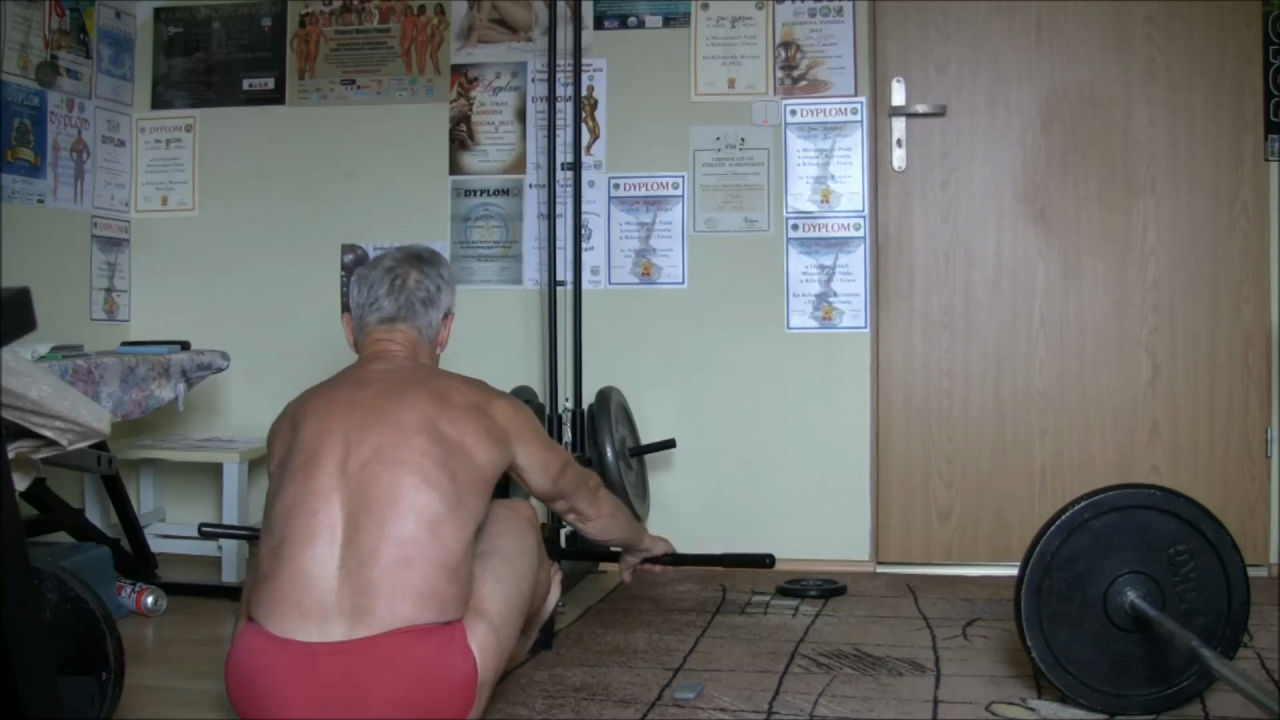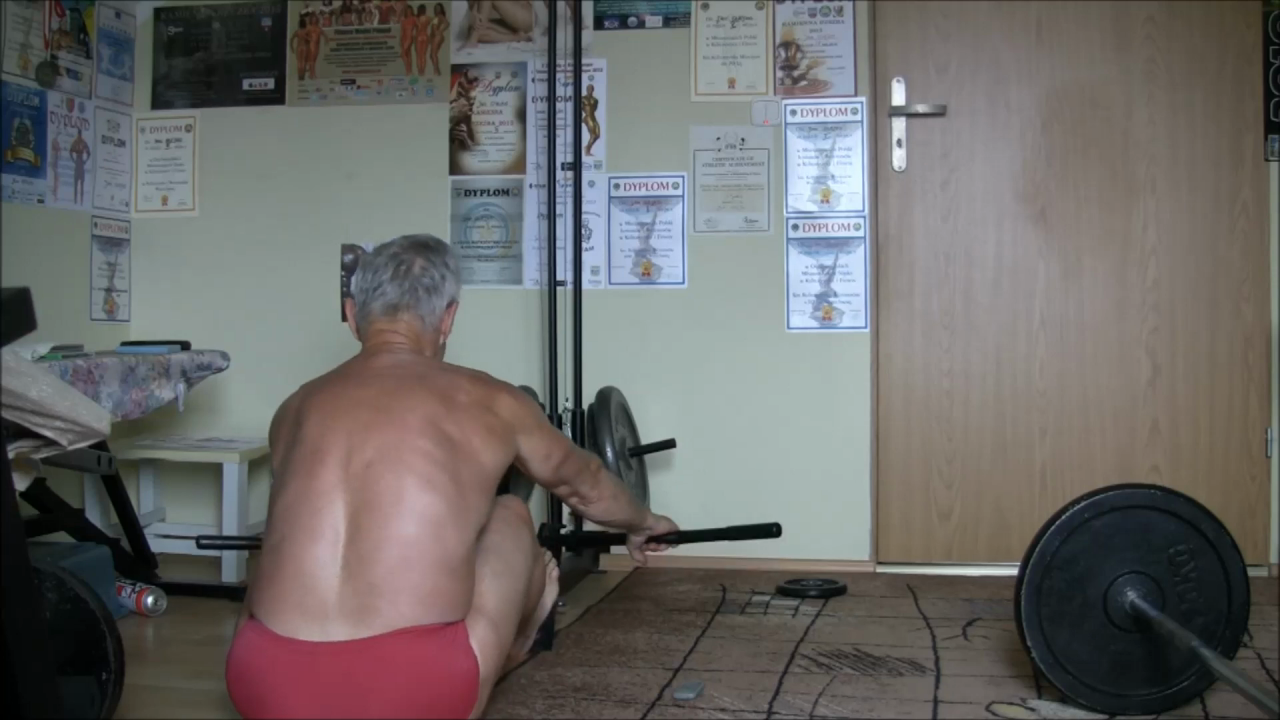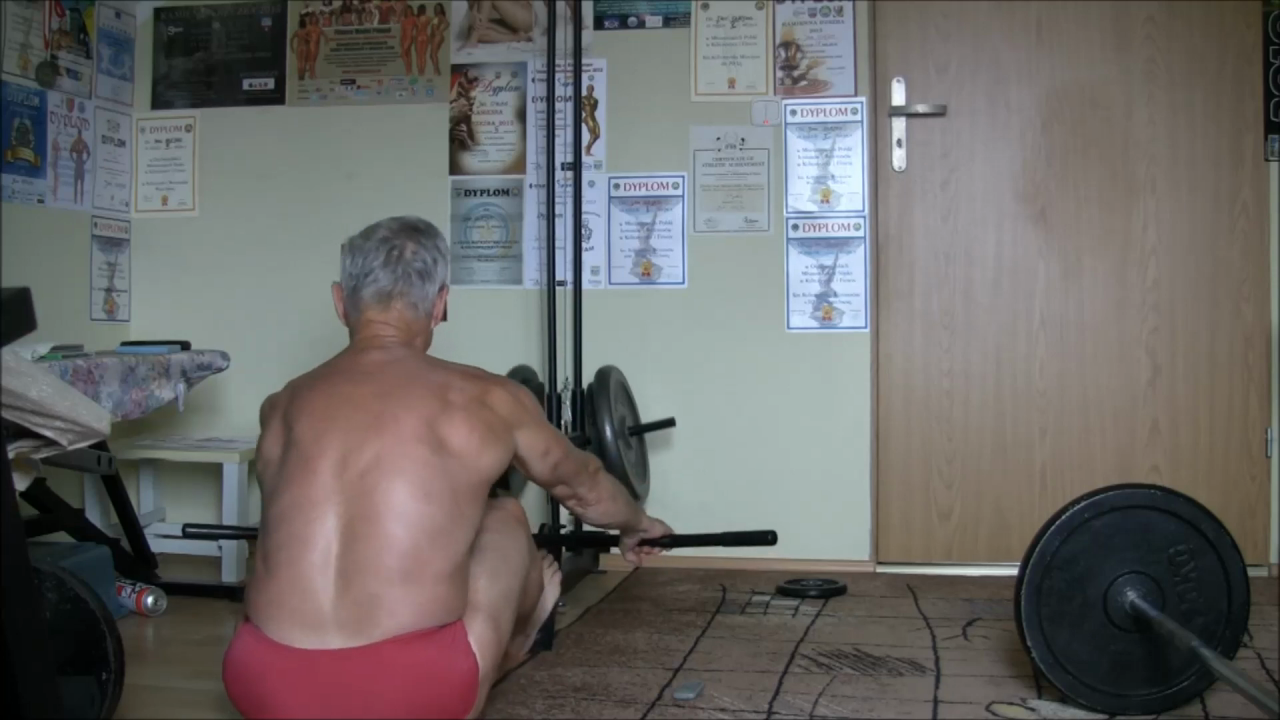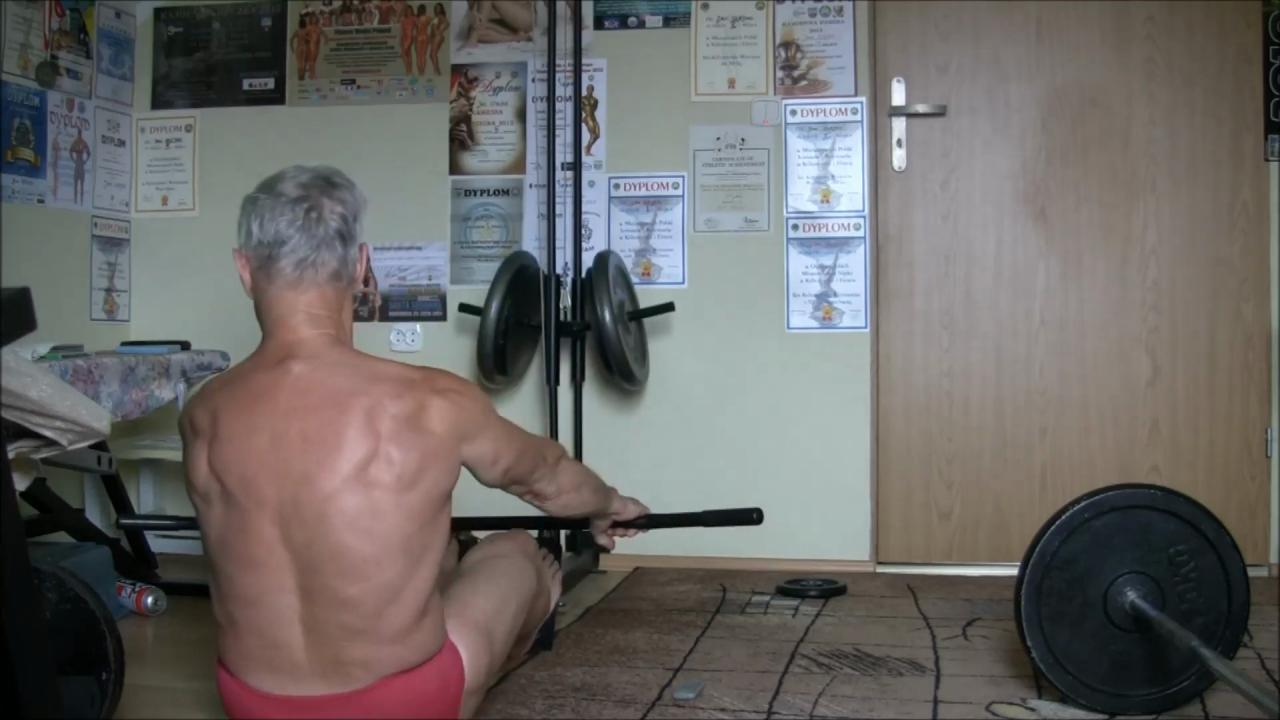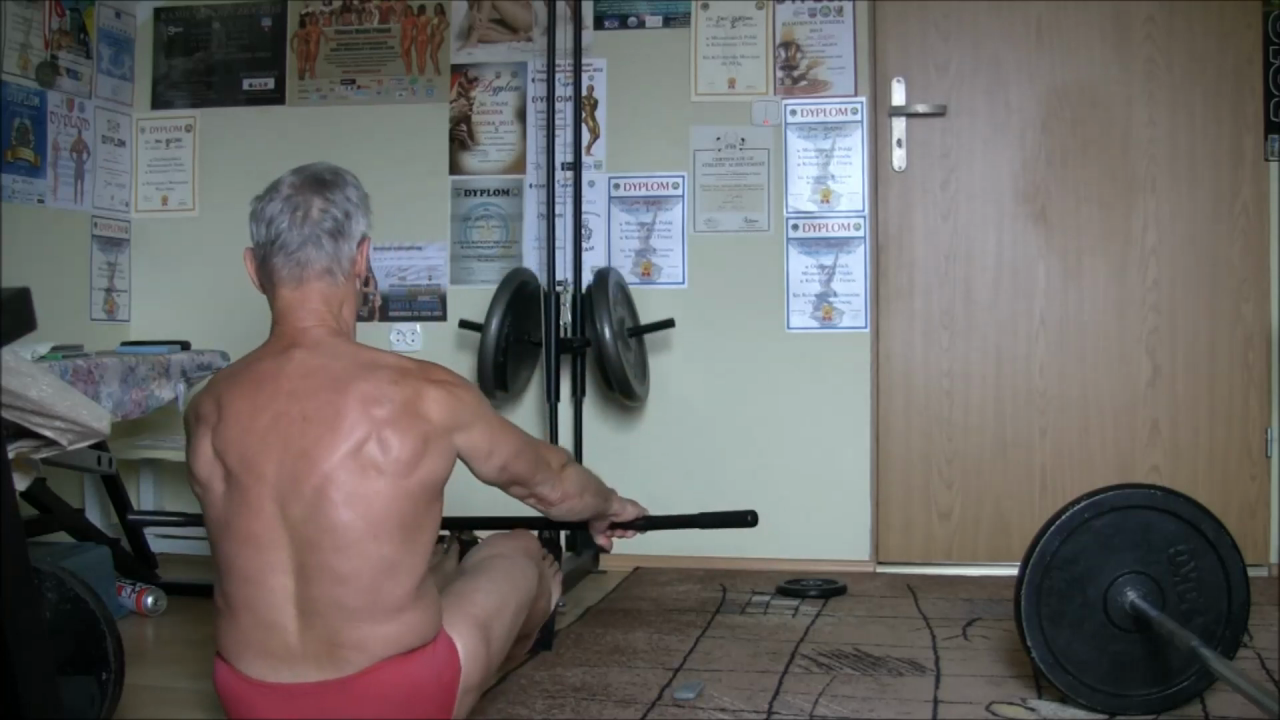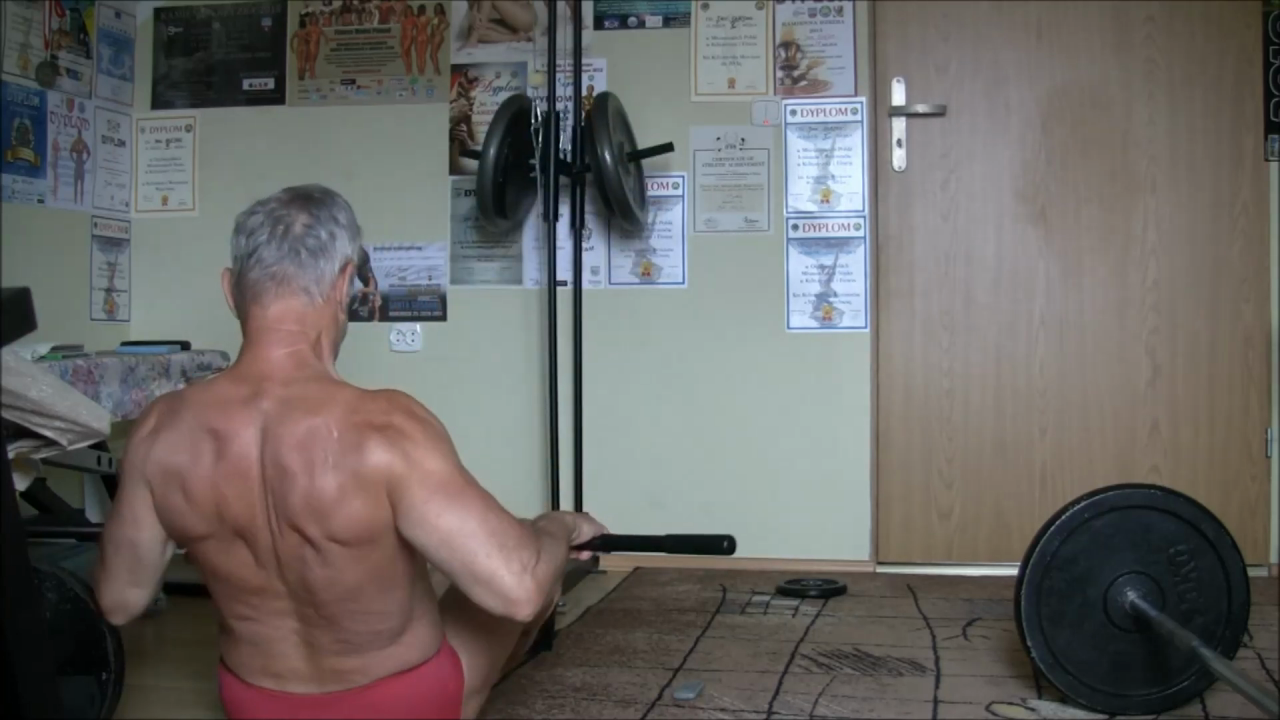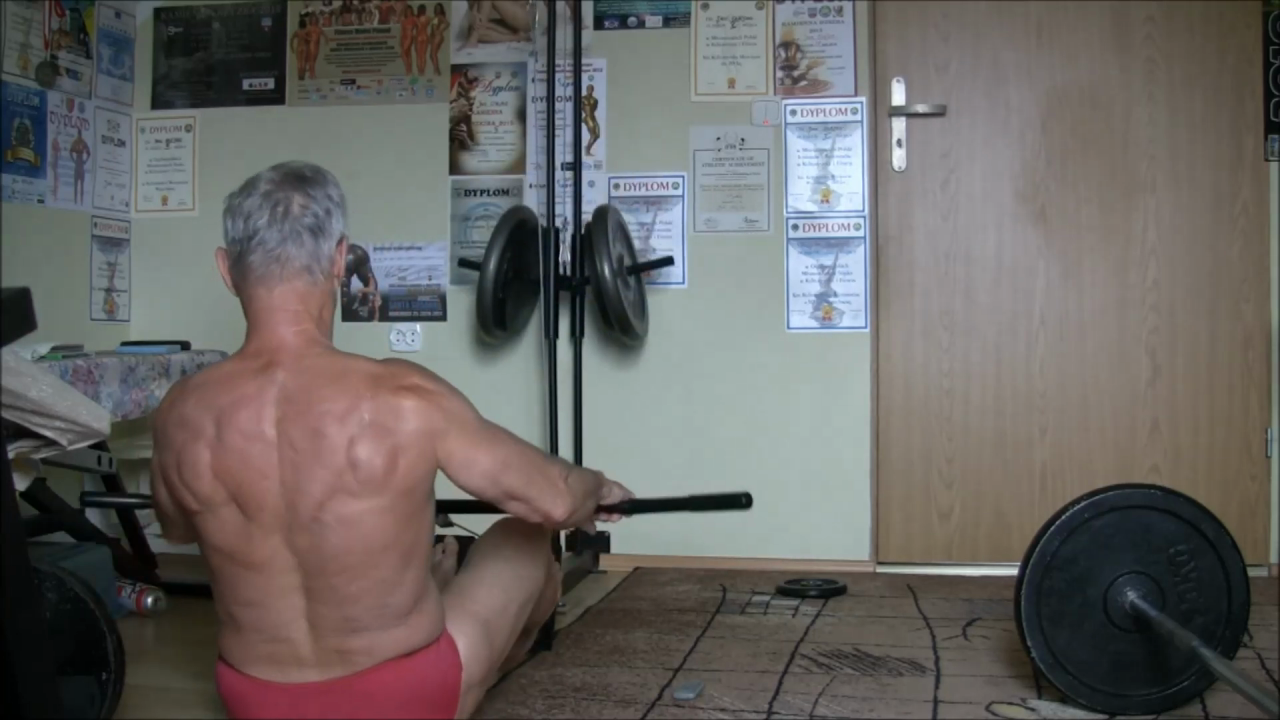
dt=0.7s
person 1, frame 1
left shoulder: (295, 414)
right shoulder: (485, 408)
right elbow: (585, 502)
right wrist: (640, 544)
right knee: (515, 518)
right ankle: (509, 648)
person 1, frame 2
left shoulder: (295, 408)
right shoulder: (490, 402)
right elbow: (585, 485)
right wrist: (642, 524)
right knee: (510, 517)
right ankle: (515, 642)
person 1, frame 3
left shoulder: (282, 406)
right shoulder: (488, 399)
right elbow: (583, 484)
right wrist: (638, 523)
right knee: (507, 519)
right ankle: (515, 640)
person 1, frame 4
left shoulder: (203, 416)
right shoulder: (430, 404)
right elbow: (545, 475)
right wrist: (610, 505)
right knee: (515, 552)
right ankle: (518, 633)
person 1, frame 5
left shoulder: (209, 408)
right shoulder: (423, 394)
right elbow: (548, 480)
right wrist: (608, 506)
right knee: (518, 552)
right ankle: (507, 650)
person 1, frame 6
left shoulder: (163, 431)
right shoulder: (383, 432)
left elbow: (118, 599)
right elbow: (518, 589)
right wrist: (559, 528)
right knee: (529, 574)
person 1, frame 7
left shoulder: (183, 412)
right shoulder: (403, 400)
right elbow: (553, 500)
right wrist: (597, 487)
right knee: (524, 543)
right ankle: (498, 663)
